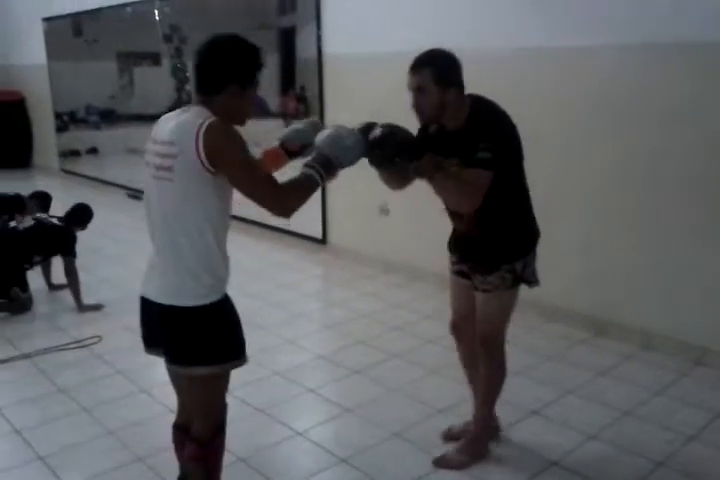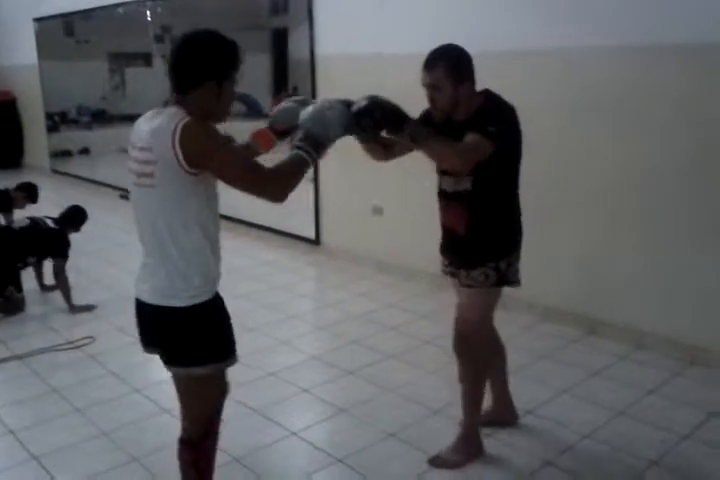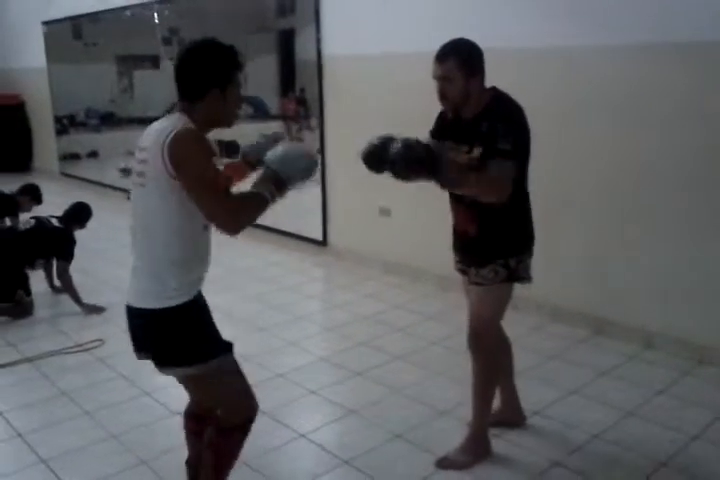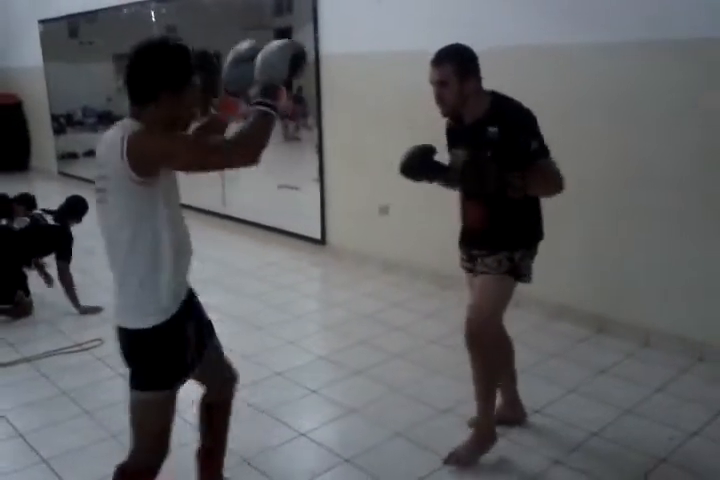
dt=0.3s
person 1, frame 1
left shoulder: (168, 125)
right shoulder: (215, 132)
right elbow: (279, 202)
left wrist: (284, 150)
right wrist: (322, 166)
left hip: (158, 298)
right hip: (195, 307)
left knee: (191, 411)
right knee: (208, 420)
person 1, frame 2
left shoulder: (147, 125)
right shoulder: (192, 133)
left elbow: (227, 159)
right elbow: (272, 187)
left wrist: (273, 130)
right wrist: (311, 141)
left hip: (154, 298)
right hip: (187, 307)
left knee: (204, 405)
right knee: (201, 422)
person 1, frame 3
left shoulder: (161, 132)
right shoulder: (187, 141)
right elbow: (231, 220)
right wrist: (272, 182)
left hip: (152, 301)
right hip: (170, 309)
left knee: (208, 400)
right knee: (239, 411)
person 1, frame 4
left shoulder: (127, 140)
right shoulder: (140, 144)
left elbow: (202, 146)
right elbow: (241, 154)
left wrist: (235, 95)
right wrist: (271, 92)
left hip: (174, 303)
right hip: (152, 324)
left knee: (222, 381)
person 2, frame 1
left shoulder: (490, 126)
right shoulder: (434, 127)
left elbow: (467, 199)
right elbow: (399, 182)
left wrist: (421, 162)
right wrist: (385, 157)
left hip: (505, 248)
right hip: (465, 245)
left knee: (487, 340)
right knee: (462, 328)
left ankle: (478, 436)
right ankle: (484, 417)
person 2, frame 2
left shoulder: (498, 116)
right shoulder: (439, 116)
left elbow: (461, 159)
right elbow: (386, 152)
left wrist: (404, 125)
right wrist: (363, 127)
left hip: (490, 247)
right hip: (457, 243)
left knee: (466, 338)
right knee: (481, 328)
left ankle: (469, 437)
right ankle: (503, 406)
person 2, frame 3
left shoulder: (506, 118)
right shoulder: (451, 118)
left elbow: (497, 191)
left wrist: (440, 171)
left hip: (502, 247)
right hip: (470, 241)
left knee: (479, 337)
right knee: (487, 328)
left ankle: (478, 438)
right ankle: (511, 407)
person 2, frame 4
left shoulder: (511, 119)
right shoulder: (459, 123)
left elbow: (552, 182)
left wrist: (502, 183)
right wrist: (432, 170)
left hip: (510, 242)
right hip: (474, 238)
left knee: (477, 331)
right knee: (491, 325)
left ankle: (484, 431)
right ankle: (511, 406)
person 3, frame 1
left shoulder: (50, 223)
right shoulder: (67, 235)
right elbow: (70, 271)
left wrist: (50, 284)
right wrist: (80, 306)
right knee: (24, 304)
person 3, frame 2
left shoulder: (44, 222)
right shoulder: (61, 238)
right elbow: (59, 273)
left wrist: (42, 285)
right wrist: (72, 306)
right knee: (17, 304)
person 3, frame 3
left shoulder: (48, 221)
right shoulder: (67, 238)
right elbow: (62, 273)
left wrist: (53, 286)
right wrist: (83, 305)
right knee: (26, 308)
person 3, frame 4
left shoulder: (42, 213)
right shoulder: (64, 234)
right elbow: (63, 274)
left wrist: (42, 271)
right wrist: (79, 307)
right knee: (25, 308)
